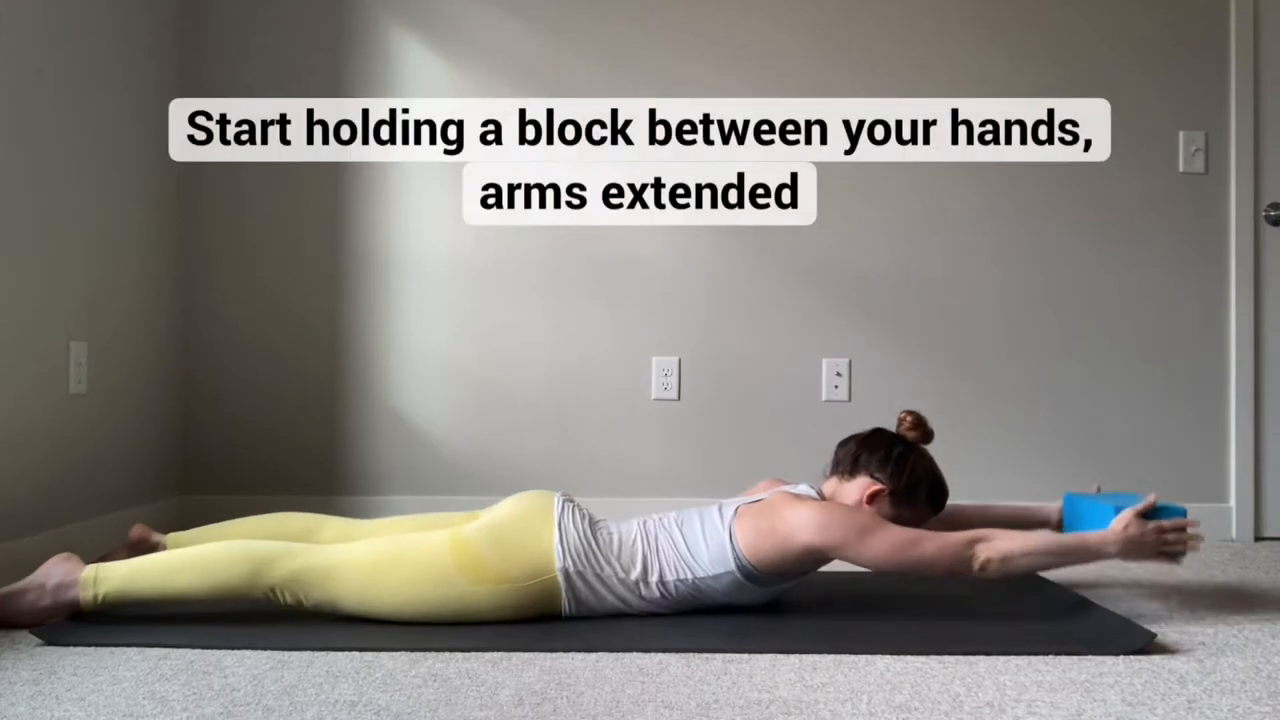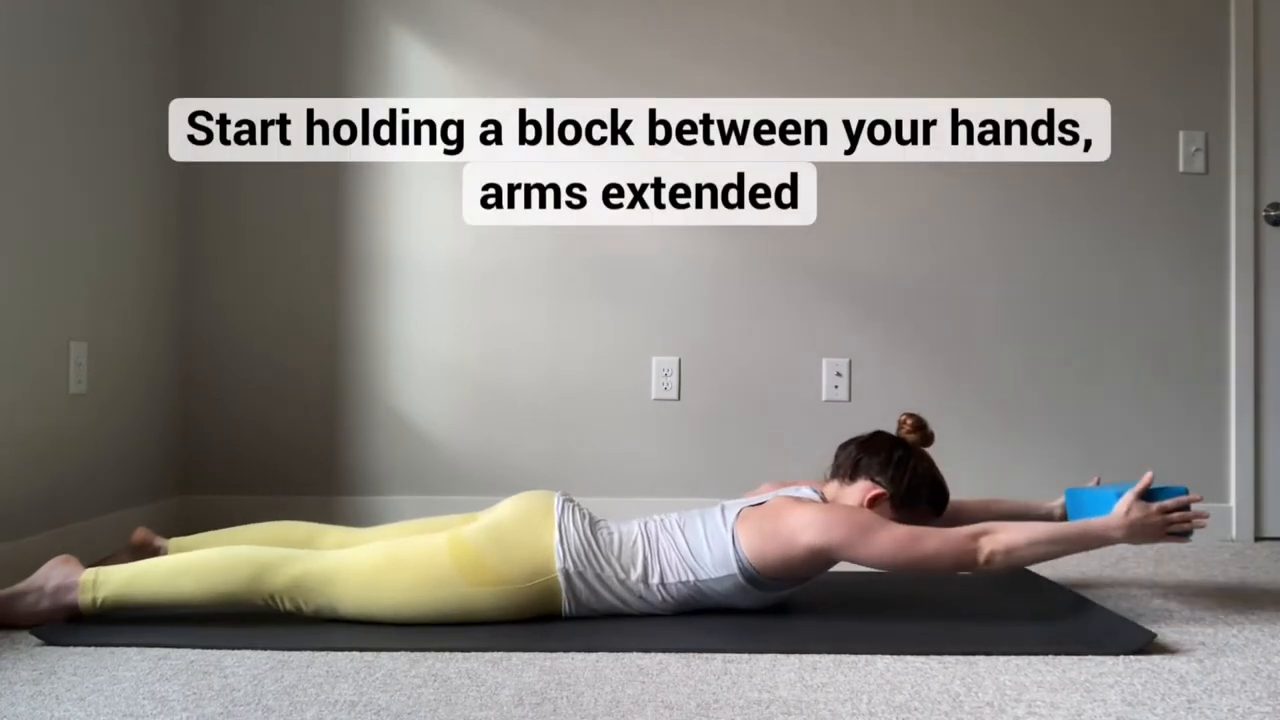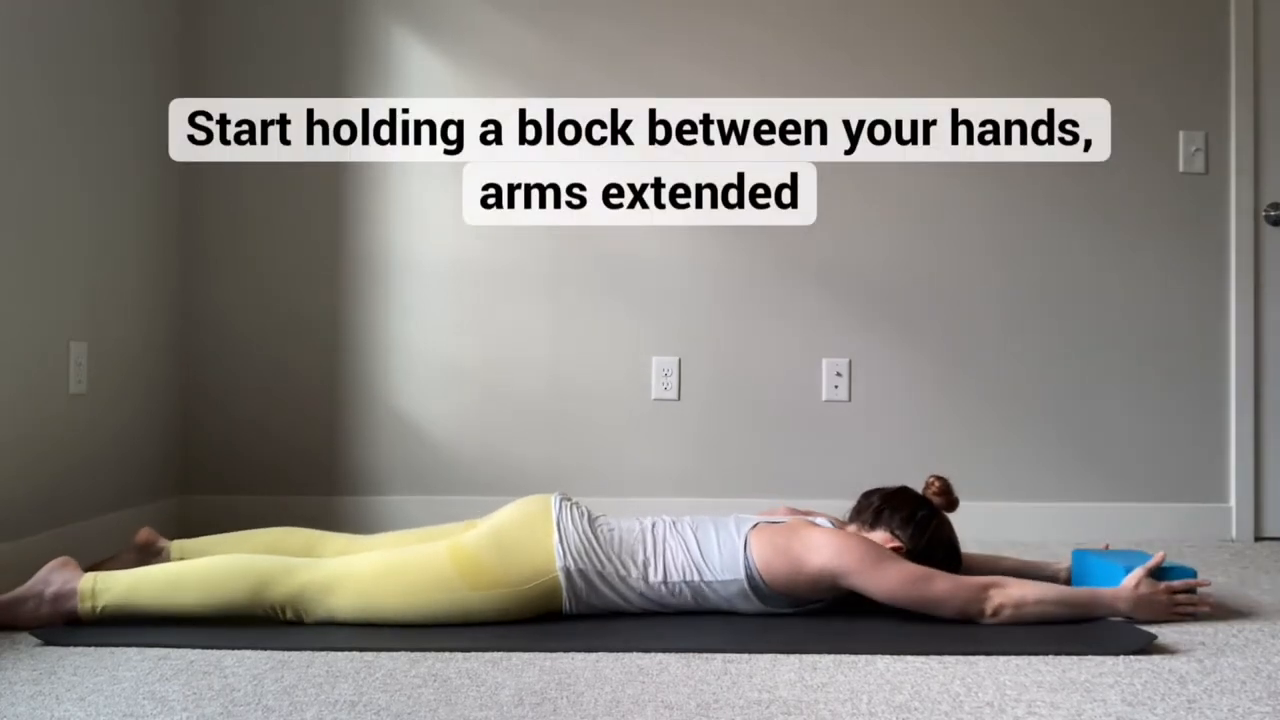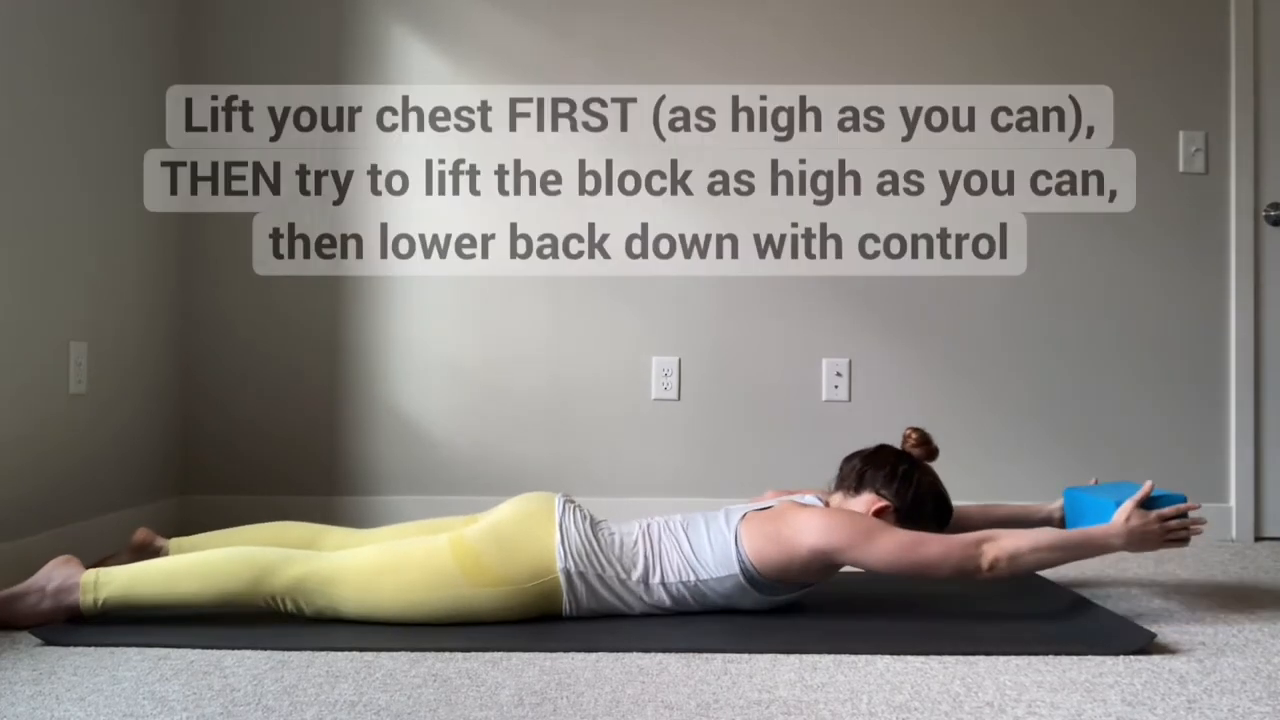
dt=1s
person 1, frame 1
left shoulder: (805, 490)
right shoulder: (820, 527)
left elbow: (943, 512)
right elbow: (969, 555)
left wrist: (1061, 502)
right wrist: (1110, 541)
left hip: (542, 526)
right hip: (537, 565)
left knee: (337, 542)
right knee: (306, 579)
left ankle: (159, 550)
person 1, frame 2
left shoulder: (811, 493)
right shoulder: (824, 529)
left elbow: (948, 510)
right elbow: (972, 551)
left wrist: (1061, 503)
right wrist: (1109, 531)
left hip: (542, 528)
right hip: (539, 566)
left knee: (338, 546)
right knee: (307, 587)
left ankle: (159, 552)
person 1, frame 3
left shoulder: (816, 525)
right shoulder: (833, 556)
left elbow: (954, 557)
right elbow: (972, 600)
left wrist: (1076, 563)
right wrist: (1115, 602)
left hip: (549, 532)
right hip: (543, 564)
left knee: (345, 552)
right knee: (310, 591)
left ankle: (165, 554)
person 1, frame 4
left shoulder: (816, 502)
right shoulder: (825, 536)
left elbow: (949, 516)
right elbow: (975, 557)
left wrist: (1066, 507)
right wrist: (1111, 540)
left hip: (545, 529)
right hip: (540, 566)
left knee: (338, 548)
right knee: (308, 586)
left ankle: (160, 552)
